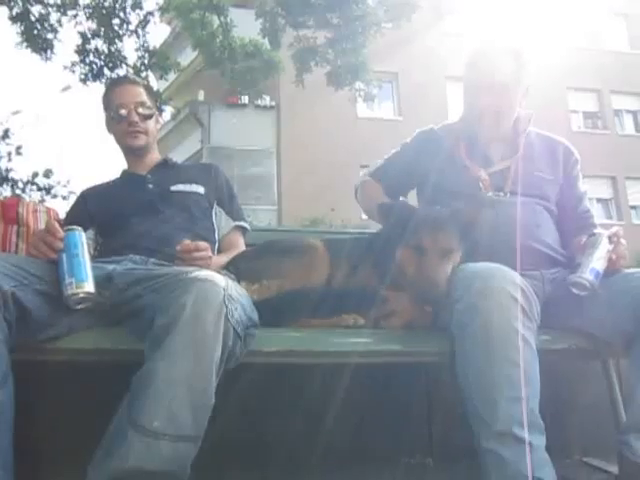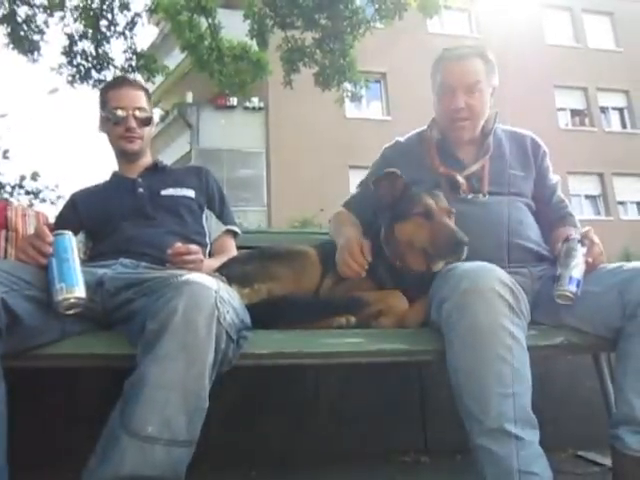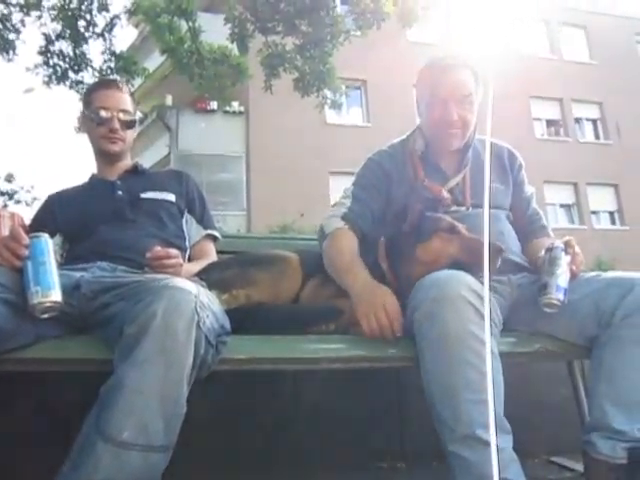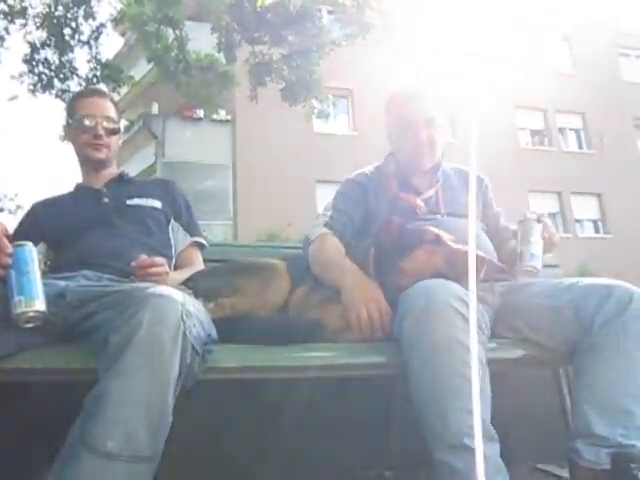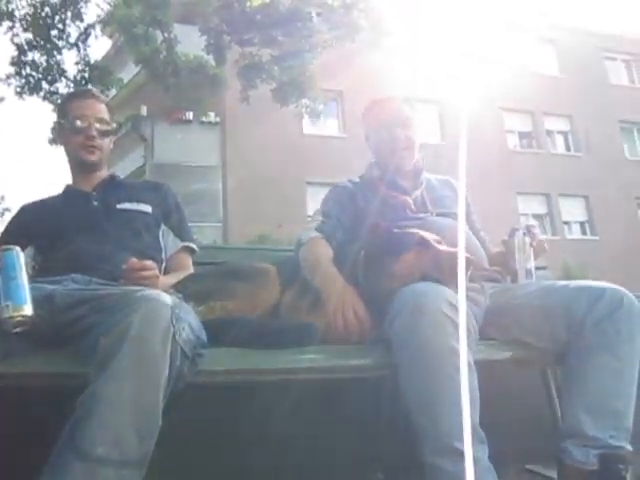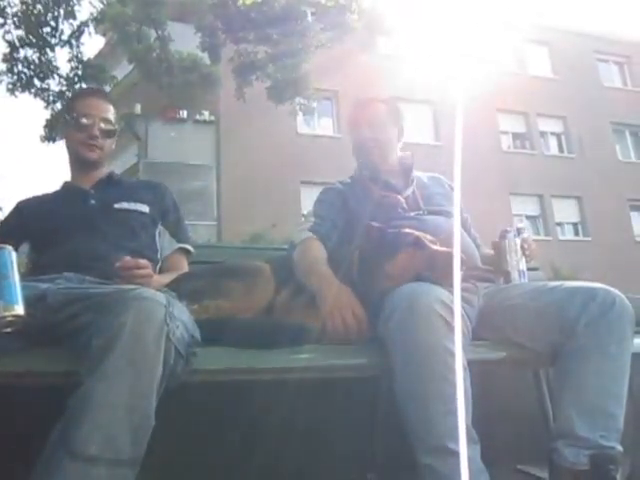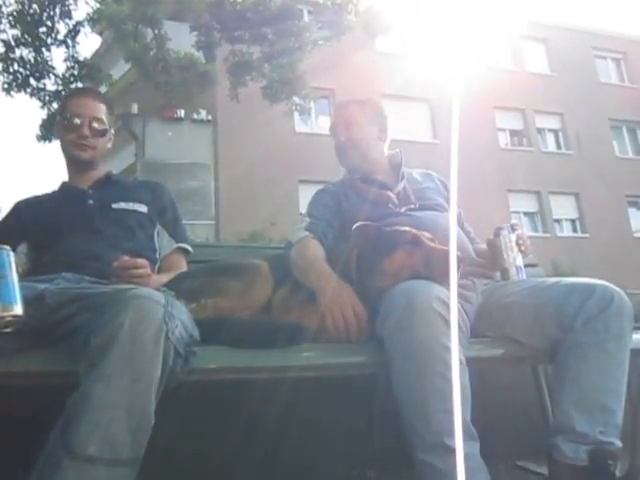
dt=0.7s
person 1, frame 1
left shoulder: (556, 153)
right shoulder: (432, 144)
left elbow: (580, 231)
right elbow: (370, 185)
left hip: (559, 282)
right hip: (474, 279)
right knee: (493, 288)
person 1, frame 2
left shoulder: (526, 147)
right shoulder: (404, 155)
left elbow: (558, 219)
right elbow: (349, 214)
right wrist: (349, 238)
left hip: (547, 279)
right hip: (463, 280)
right knee: (482, 286)
person 1, frame 3
left shoulder: (504, 159)
right shoulder: (387, 164)
left elbow: (533, 231)
right elbow: (338, 229)
right wrist: (364, 286)
left hip: (520, 287)
right hip: (442, 289)
right knee: (453, 294)
person 1, frame 4
left shoulder: (469, 180)
right shoulder: (364, 187)
left elbow: (503, 249)
right elbow: (321, 241)
right wrist: (352, 277)
left hip: (498, 290)
right hip: (428, 294)
right knee: (440, 301)
person 1, frame 5
left shoulder: (448, 187)
right shoulder: (351, 194)
right elbow: (313, 245)
right wrist: (334, 283)
left hip: (487, 292)
right hip: (420, 296)
right knee: (430, 305)
person 1, frame 6
left shoulder: (439, 185)
right shoulder: (342, 196)
right elbow: (307, 246)
right wrist: (328, 284)
left hip: (480, 291)
right hip: (413, 297)
left knee: (604, 305)
right knee: (424, 306)
person 1, frame 7
left shoulder: (431, 181)
right shoulder: (334, 197)
right elbow: (303, 245)
right wrist: (327, 282)
left hip: (480, 287)
right hip: (411, 295)
left knee: (604, 301)
right knee: (422, 304)
person 2, frame 1
left shoulder: (205, 176)
right shoulder: (96, 196)
left elbow: (238, 251)
right elbow: (63, 246)
left wrist: (213, 263)
right wrist: (43, 244)
left hip: (175, 281)
right hip: (94, 279)
left knee: (206, 292)
person 2, frame 2
left shoulder: (196, 179)
right shoulder: (85, 199)
left elbow: (230, 256)
right elbow: (50, 251)
left wrist: (204, 266)
left hip: (164, 284)
right hip: (85, 282)
left knee: (197, 295)
person 2, frame 3
left shoulder: (176, 183)
right shoulder: (62, 202)
left elbow: (210, 259)
left wrist: (184, 271)
left hip: (143, 286)
right hip: (60, 285)
left knee: (178, 300)
person 2, frame 4
left shoulder: (162, 192)
right shoulder: (47, 210)
left elbow: (196, 269)
left wrist: (170, 279)
left hip: (130, 297)
right hip: (48, 295)
left knee: (163, 307)
person 2, frame 5
left shoulder: (154, 195)
right shoulder: (36, 213)
left elbow: (186, 274)
left wrist: (159, 282)
left hip: (119, 301)
right hip: (39, 299)
left knee: (153, 311)
person 2, frame 6
left shoulder: (152, 195)
right shoulder: (33, 208)
left elbow: (181, 275)
left wrist: (153, 281)
left hip: (116, 300)
right hip: (35, 296)
left knee: (146, 309)
person 2, frame 7
left shoulder: (150, 195)
left elbow: (179, 274)
left wrist: (151, 281)
left hip: (114, 301)
right hip: (33, 296)
left knee: (145, 309)
